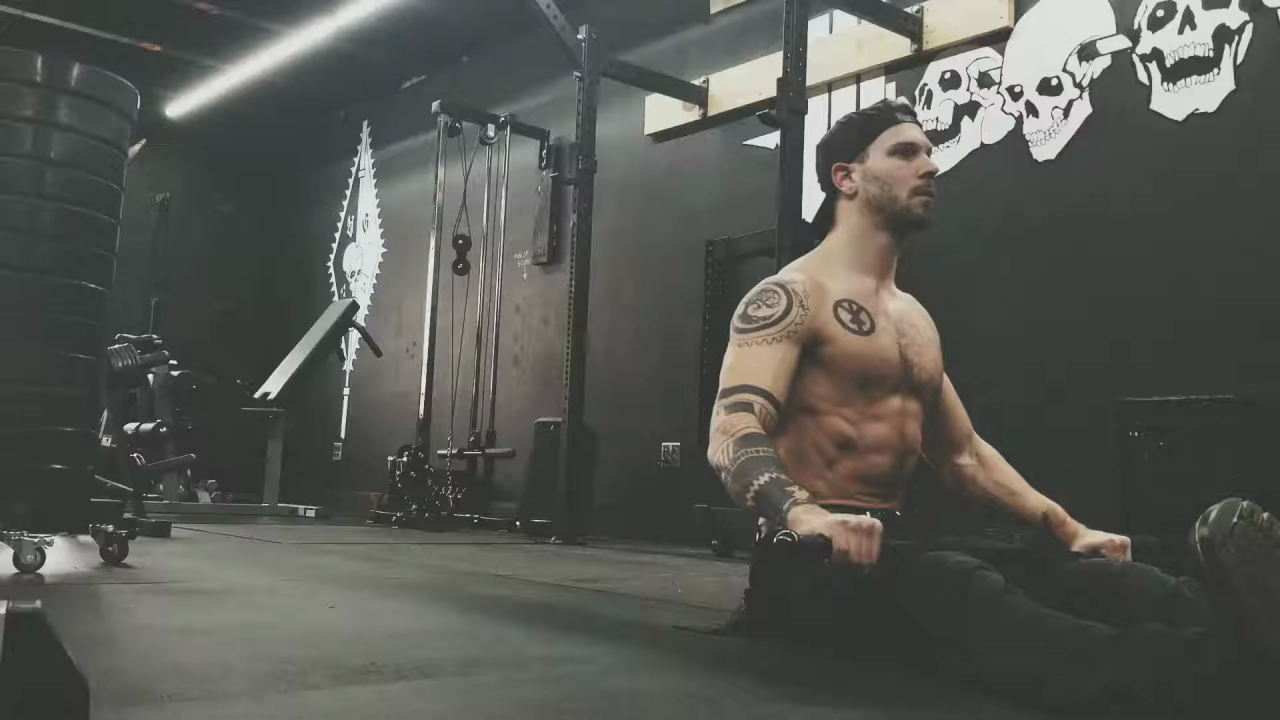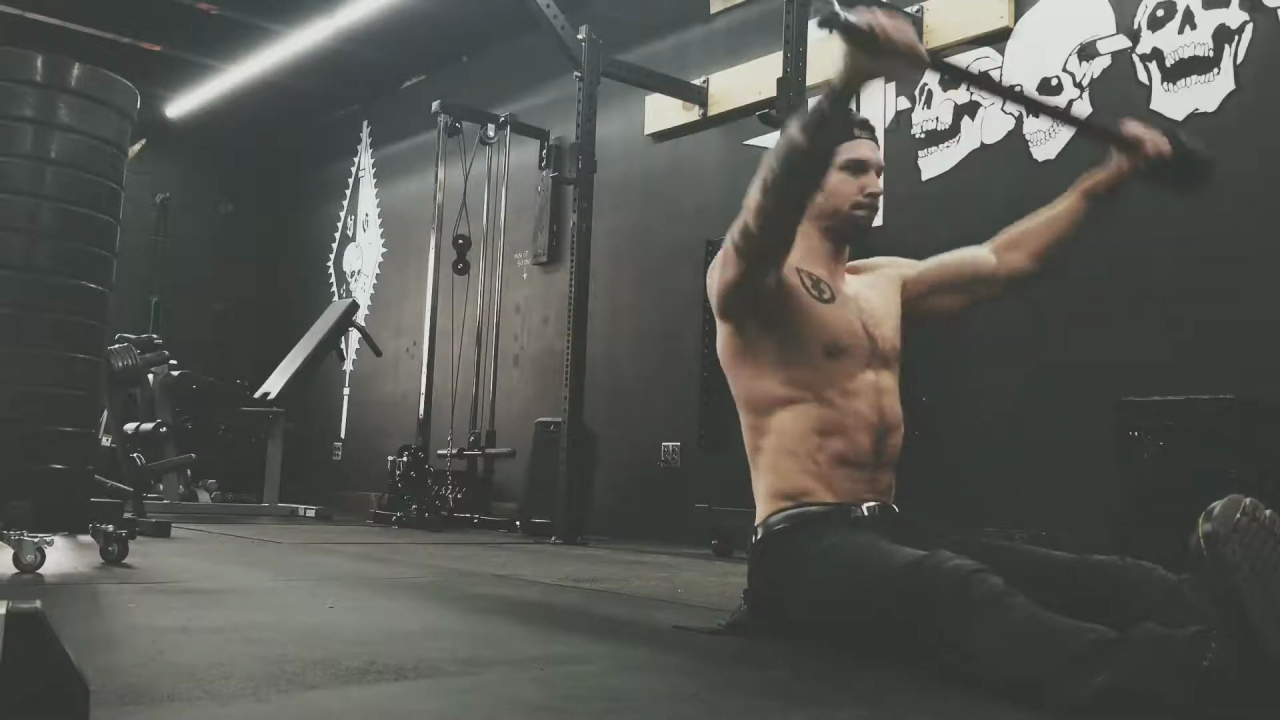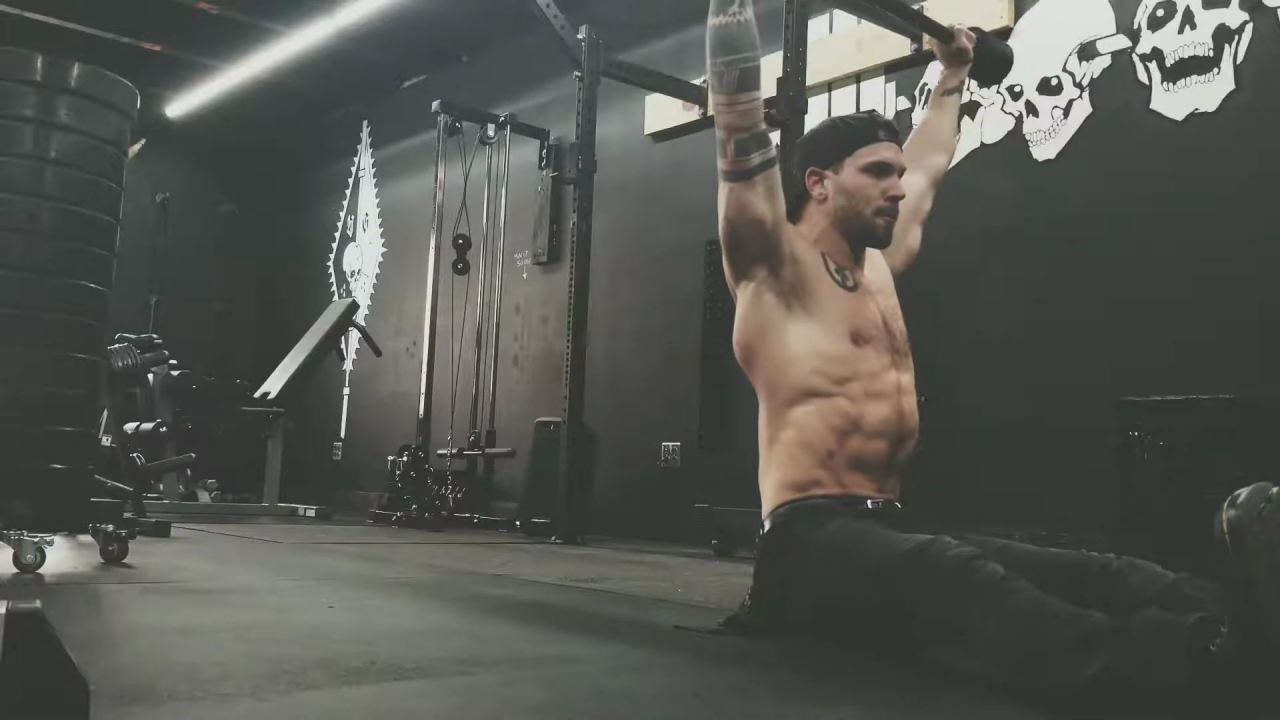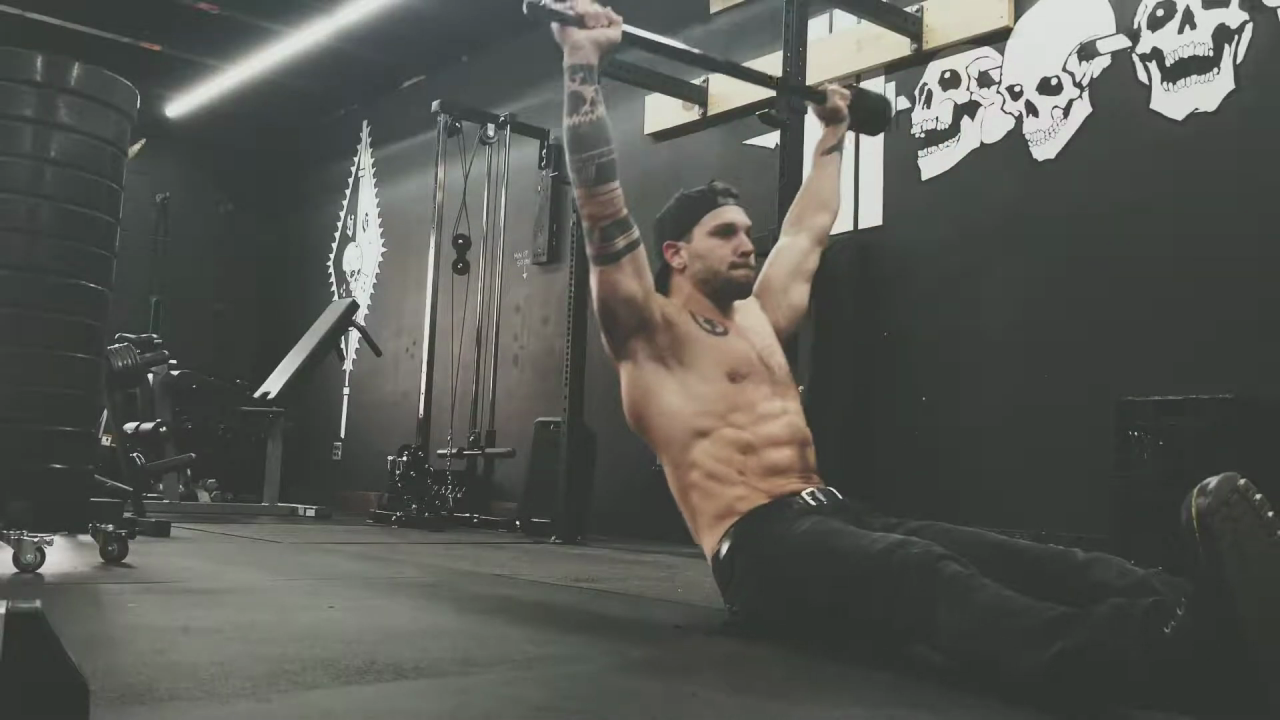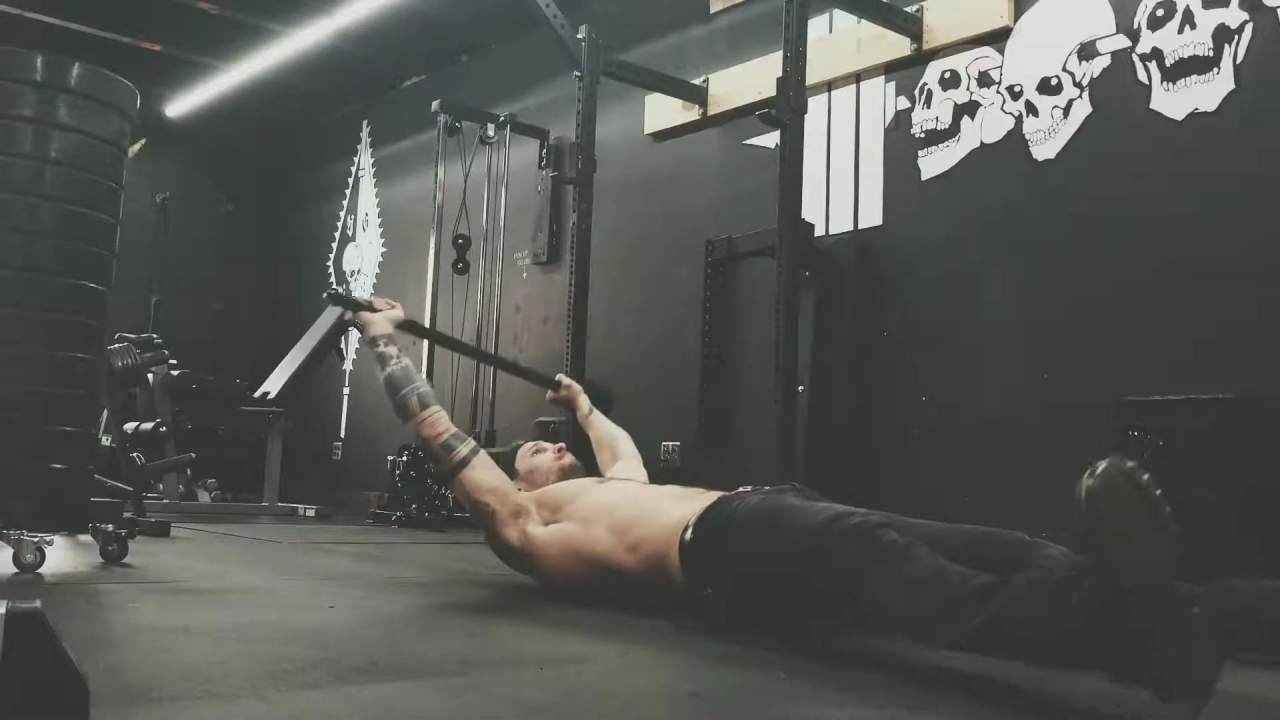
dt=0.7s
person 1, frame 1
left shoulder: (915, 318)
right shoulder: (791, 297)
left elbow: (963, 452)
right elbow: (733, 433)
left wrist: (1065, 527)
right wrist: (803, 516)
left hip: (892, 545)
right hip: (807, 558)
left knee: (1077, 575)
right knee: (959, 590)
right ankle: (1195, 659)
person 1, frame 2
left shoulder: (884, 282)
right shoulder: (751, 282)
left elbow: (1006, 259)
right elbow: (769, 212)
left wrist: (1108, 176)
right wrist: (851, 78)
left hip: (887, 533)
right hip: (804, 550)
left knee: (1090, 575)
right knee: (958, 591)
person 1, frame 3
left shoulder: (876, 265)
right shoulder: (773, 267)
left elbow: (929, 167)
right elbow: (740, 120)
left wrist: (952, 77)
left hip: (889, 533)
right hip: (809, 548)
left knee: (1091, 575)
right knee: (957, 578)
right ankle: (1188, 654)
person 1, frame 4
left shoulder: (757, 318)
right shoulder: (650, 336)
left elbow: (812, 231)
right elbow: (604, 215)
left wrist: (833, 133)
right wrist: (587, 64)
left hip: (831, 515)
right hip: (763, 544)
left knee: (1025, 559)
right knee: (924, 574)
left ankle: (1209, 610)
right ankle: (1145, 646)
person 1, frame 5
left shoulder: (607, 498)
right shoulder: (526, 525)
left elbow: (627, 452)
right elbow: (447, 442)
left wrist: (583, 406)
right wrist: (387, 341)
left hip: (762, 510)
right hip: (717, 544)
left knee: (995, 550)
right knee: (882, 557)
right ankle: (1107, 618)
